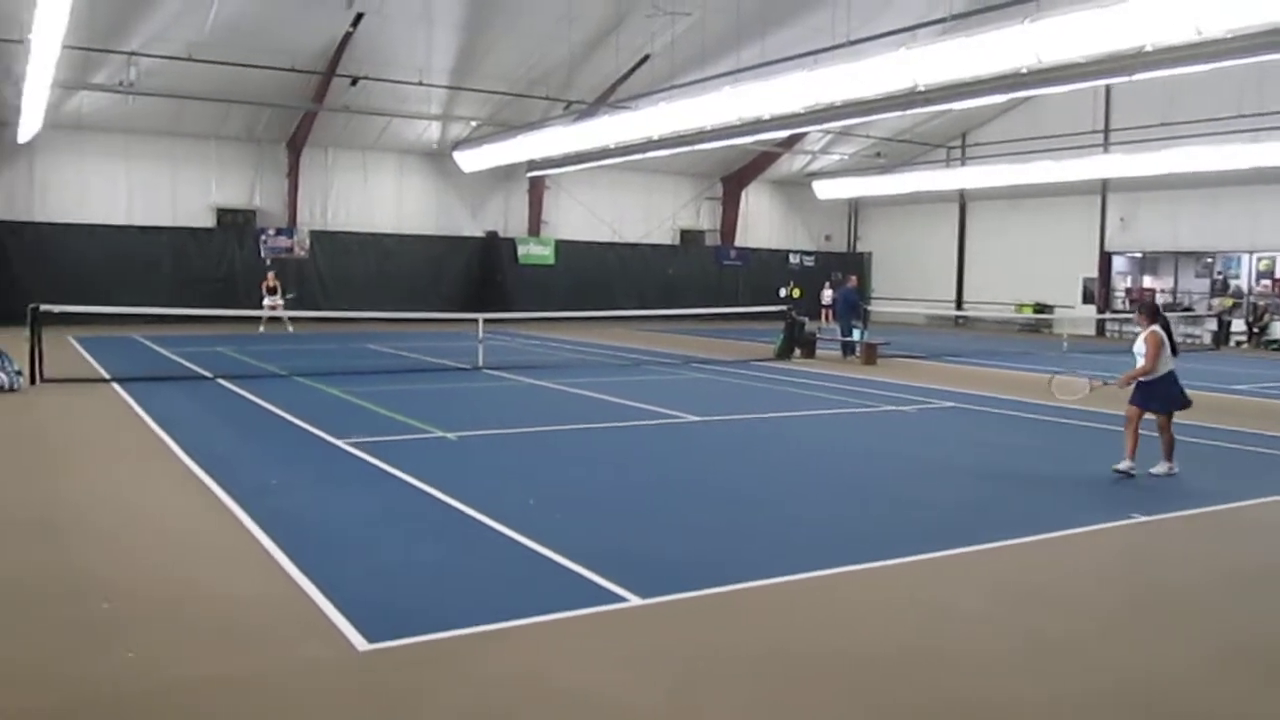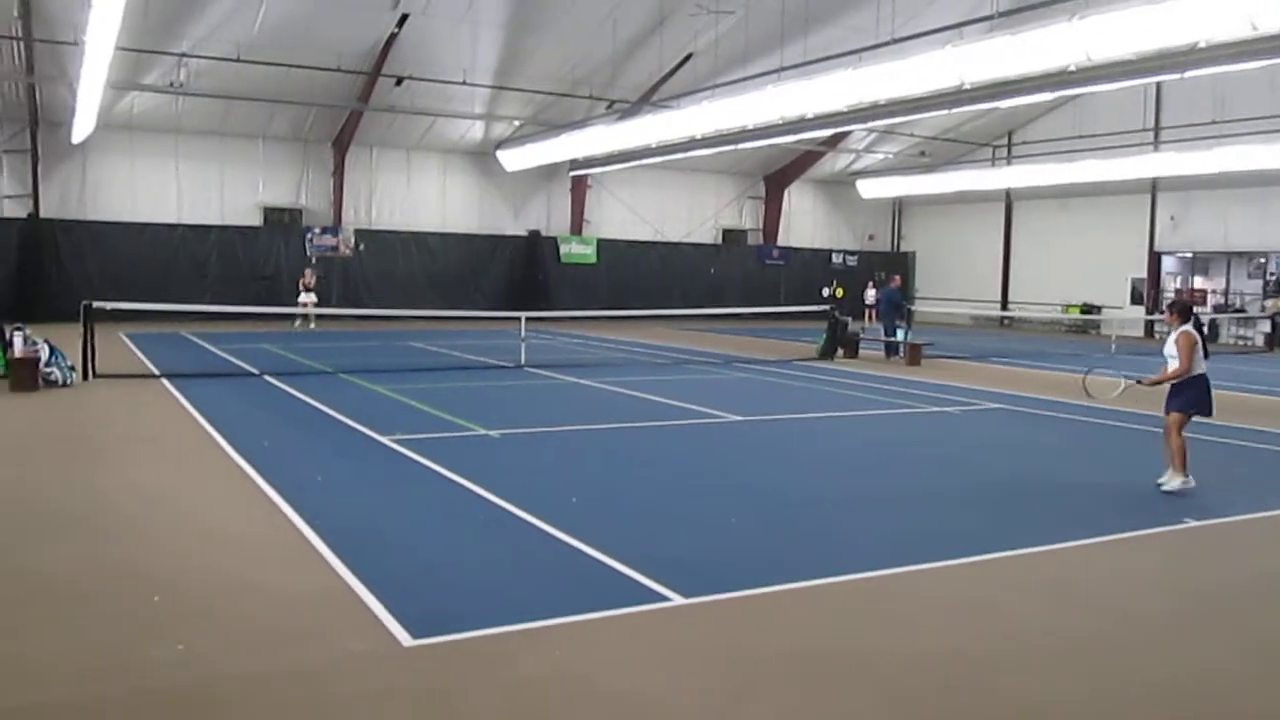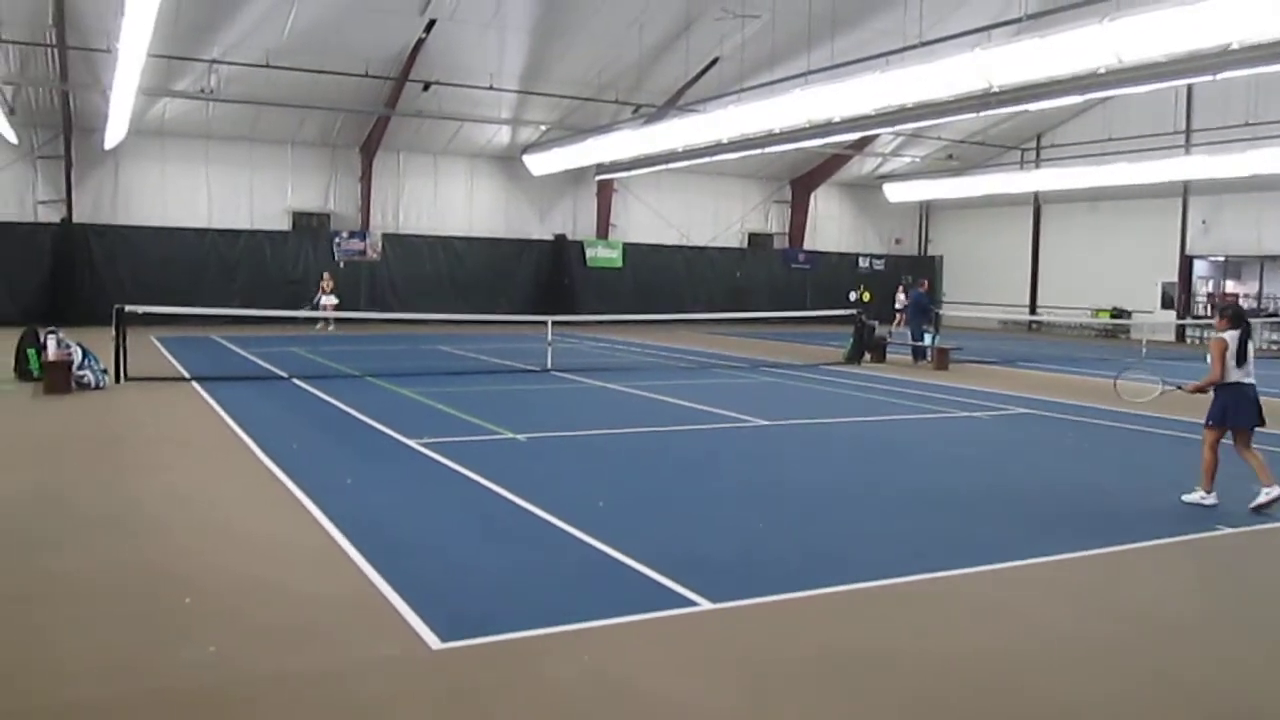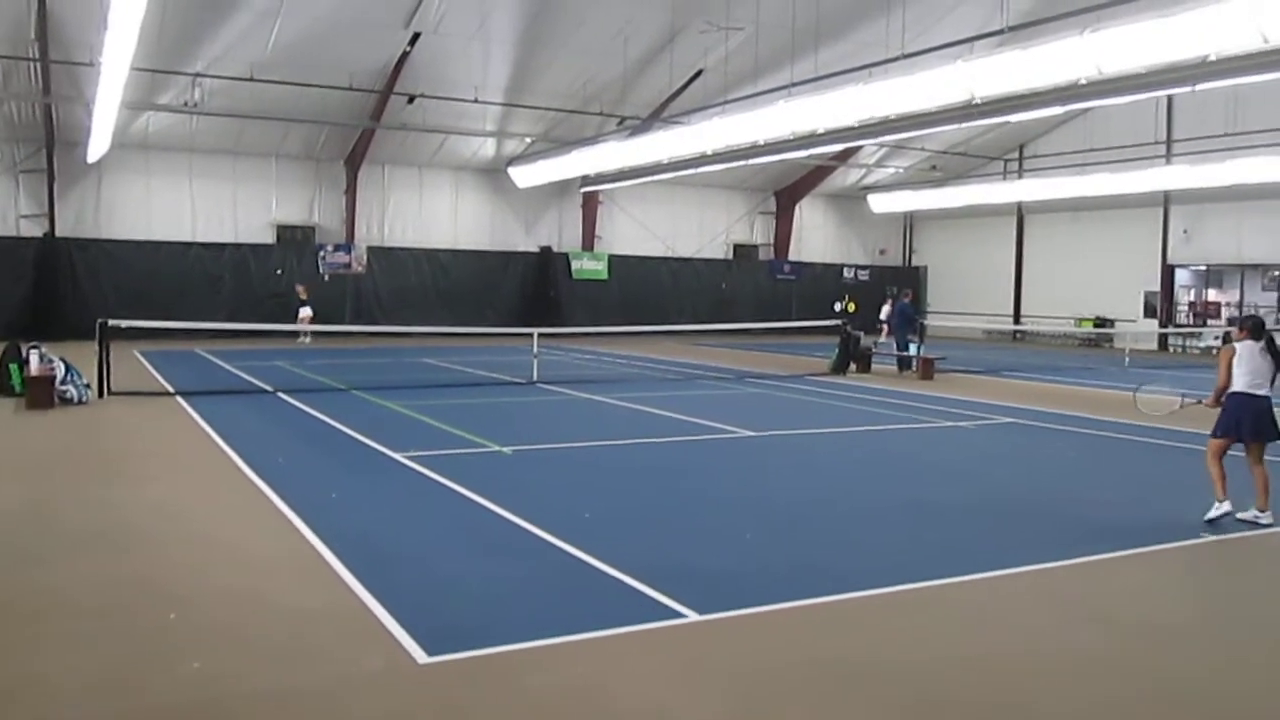
dt=0.5s
person 1, frame 1
left shoulder: (1153, 335)
right shoulder: (1145, 334)
left elbow: (1149, 367)
left wrist: (1127, 377)
right wrist: (1132, 377)
left hip: (1163, 384)
right hip: (1146, 383)
left knee: (1163, 426)
right knee: (1131, 418)
left ankle: (1169, 463)
right ankle: (1129, 462)
person 1, frame 2
left shoulder: (1185, 335)
right shoulder: (1176, 335)
left elbow: (1184, 369)
left wrist: (1157, 379)
right wrist: (1160, 377)
left hip: (1193, 386)
right hip: (1181, 387)
left knee: (1174, 428)
right knee: (1170, 429)
left ankle: (1183, 476)
right ankle: (1174, 471)
person 1, frame 3
left shoulder: (1219, 341)
right shoulder: (1246, 340)
left elbow: (1217, 376)
left wrist: (1196, 386)
right wrist: (1207, 386)
left hip: (1229, 395)
right hip: (1248, 393)
left knee: (1209, 444)
right knee: (1244, 446)
left ankle: (1206, 493)
person 1, frame 4
left shoulder: (1230, 349)
left elbow: (1222, 383)
left wrist: (1214, 400)
left hip: (1238, 405)
right hip: (1262, 407)
left knee: (1213, 455)
right knee: (1257, 461)
left ankle: (1222, 502)
right ankle: (1262, 511)
